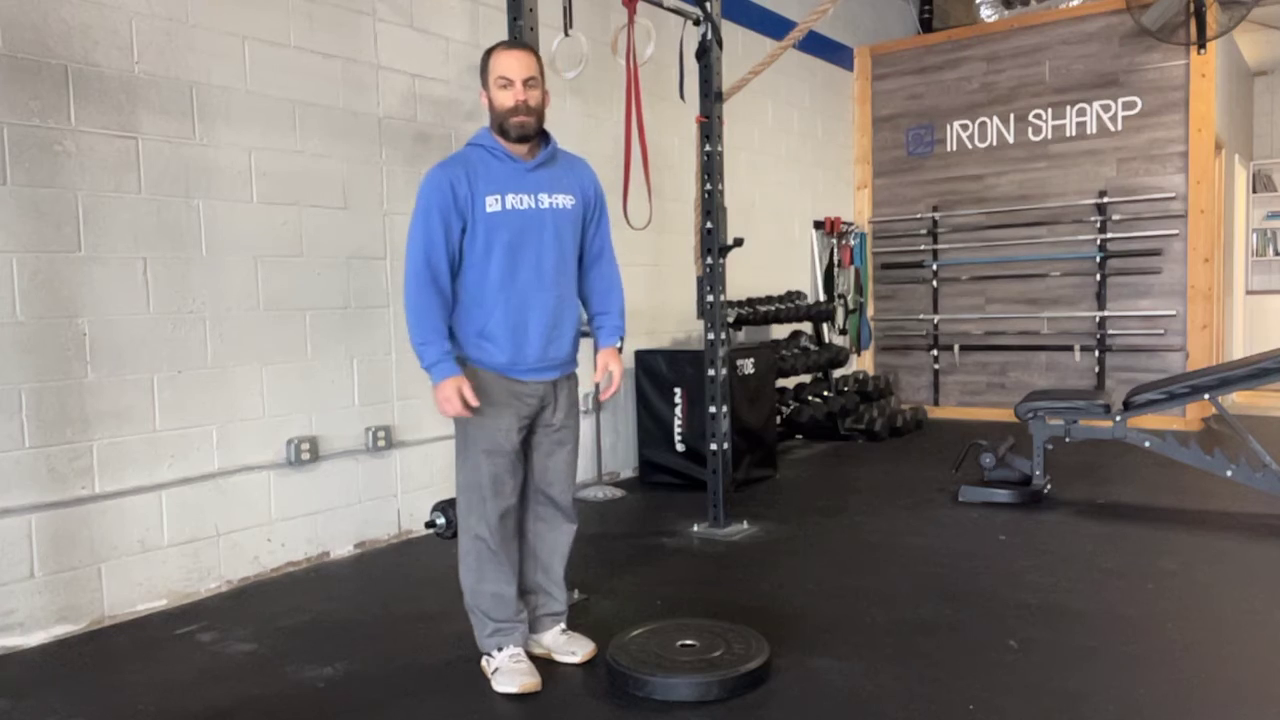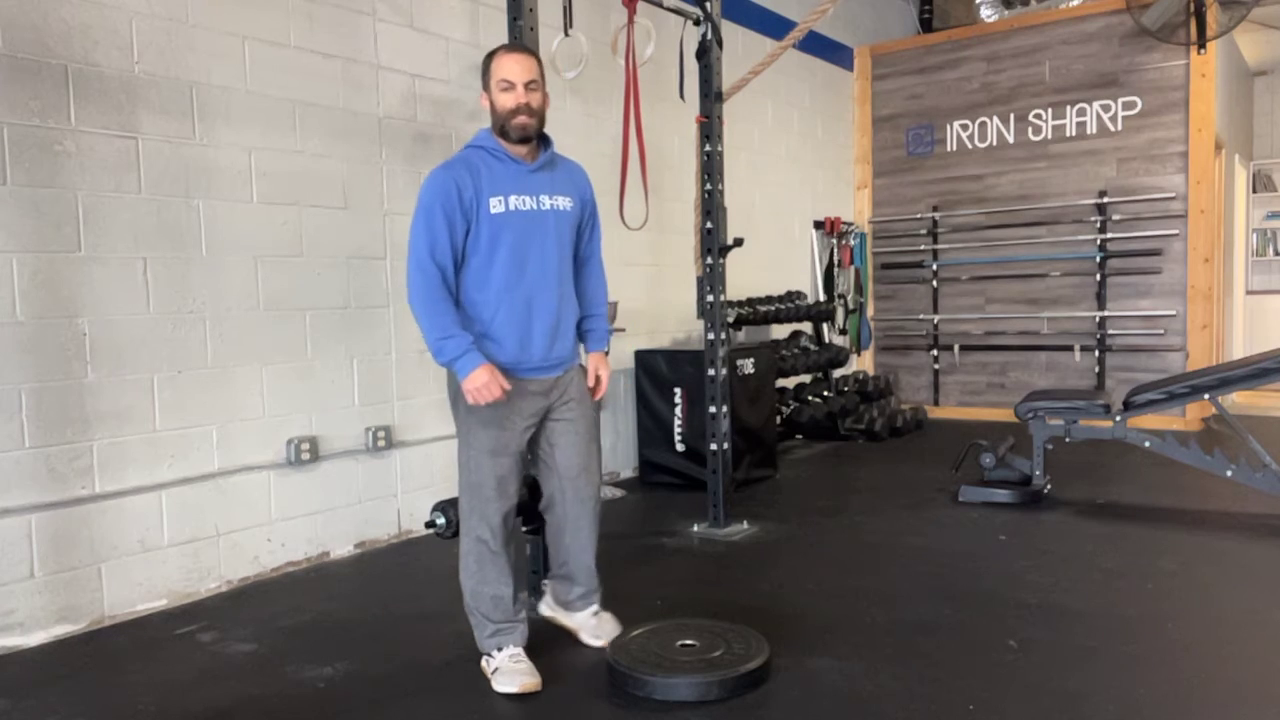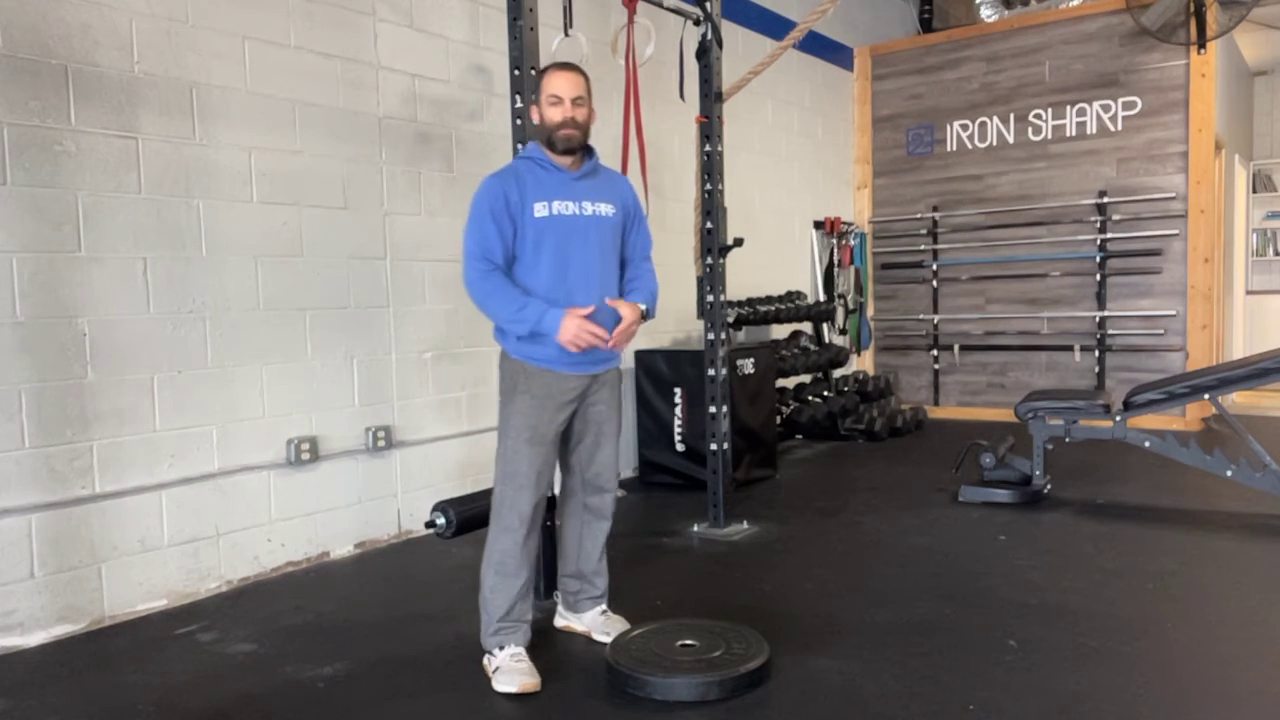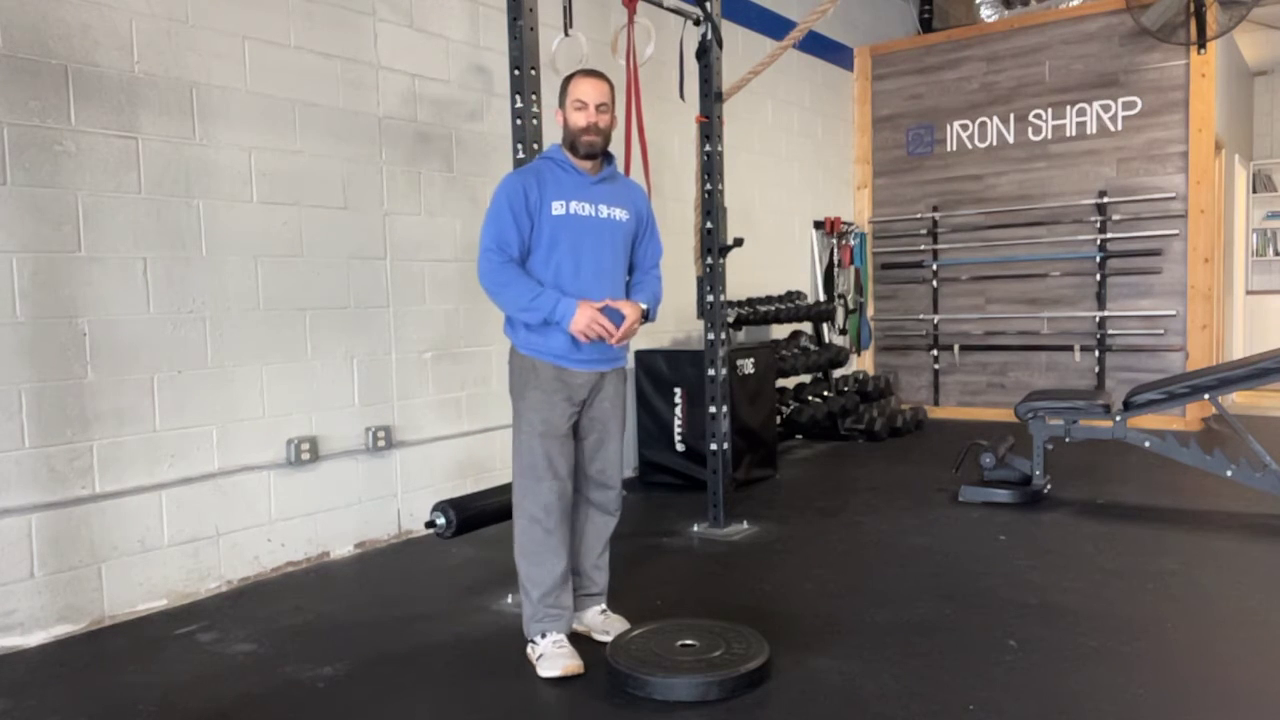
dt=0.5s
person 1, frame 1
left shoulder: (577, 176)
right shoulder: (453, 178)
left elbow: (598, 263)
right elbow: (425, 278)
left wrist: (608, 338)
right wrist: (441, 366)
left hip: (559, 376)
right hip: (488, 378)
left knee: (553, 506)
right knee: (490, 513)
left ankle: (547, 624)
right ankle: (500, 643)
person 1, frame 2
left shoulder: (572, 180)
right shoulder: (454, 180)
right elbow: (427, 279)
left wrist: (597, 343)
right wrist: (465, 360)
left hip: (565, 373)
right hip: (493, 377)
left knee: (579, 491)
right knee: (490, 513)
left ankle: (574, 598)
right ankle: (501, 642)
person 1, frame 3
left shoulder: (616, 189)
right shoulder: (505, 187)
left elbow: (639, 262)
right elbow: (482, 275)
left wrist: (638, 304)
right wrist: (552, 321)
left hip: (603, 370)
right hip: (534, 369)
left knee: (594, 492)
right knee: (519, 503)
left ankle: (582, 604)
right ankle: (505, 642)
person 1, frame 4
left shoulder: (632, 197)
right shoulder: (525, 185)
left elbow: (648, 269)
right elbow: (495, 267)
left wrist: (640, 307)
right wrist: (565, 309)
left hip: (609, 368)
right hip: (544, 364)
left knee: (601, 491)
right knee: (545, 495)
left ankle: (588, 604)
right ankle: (546, 628)
